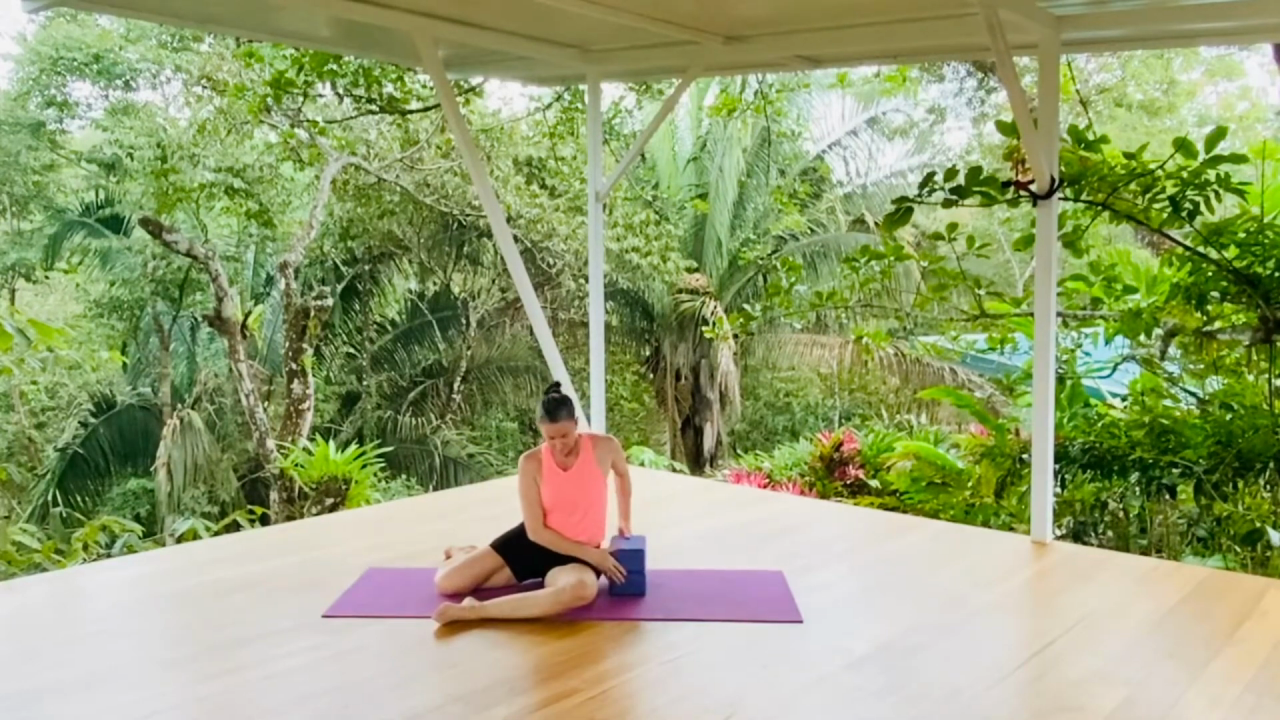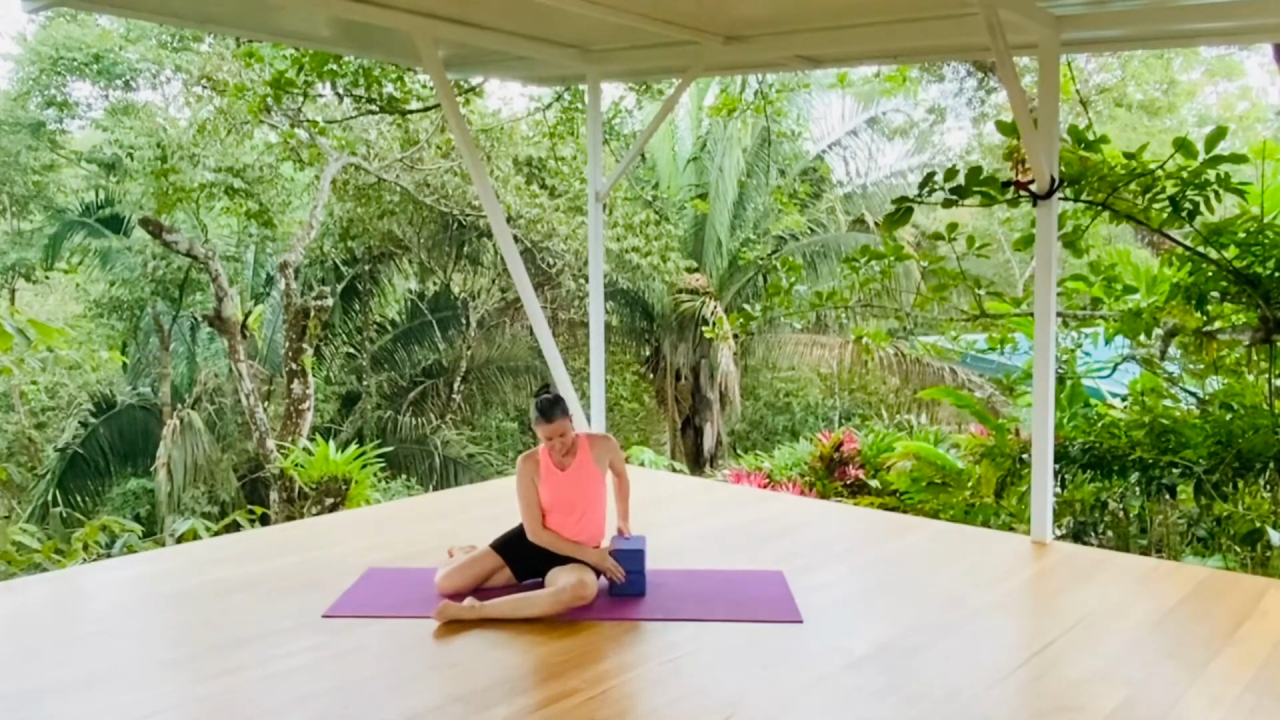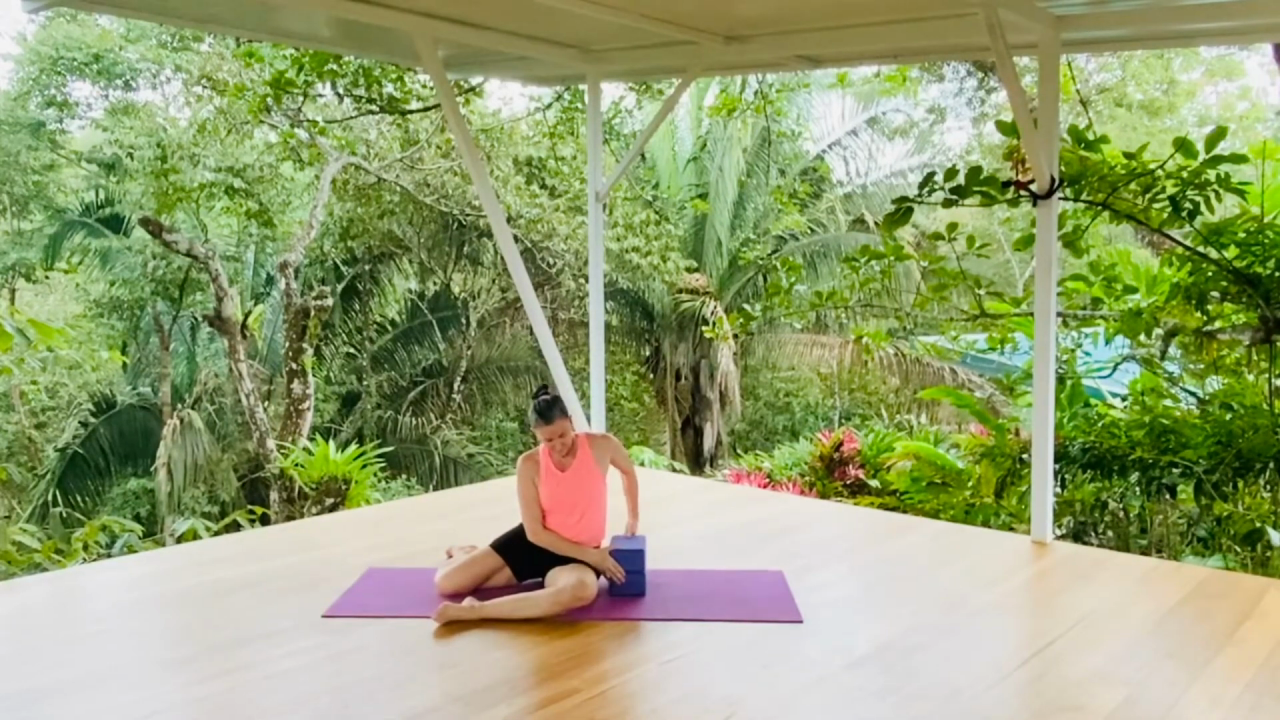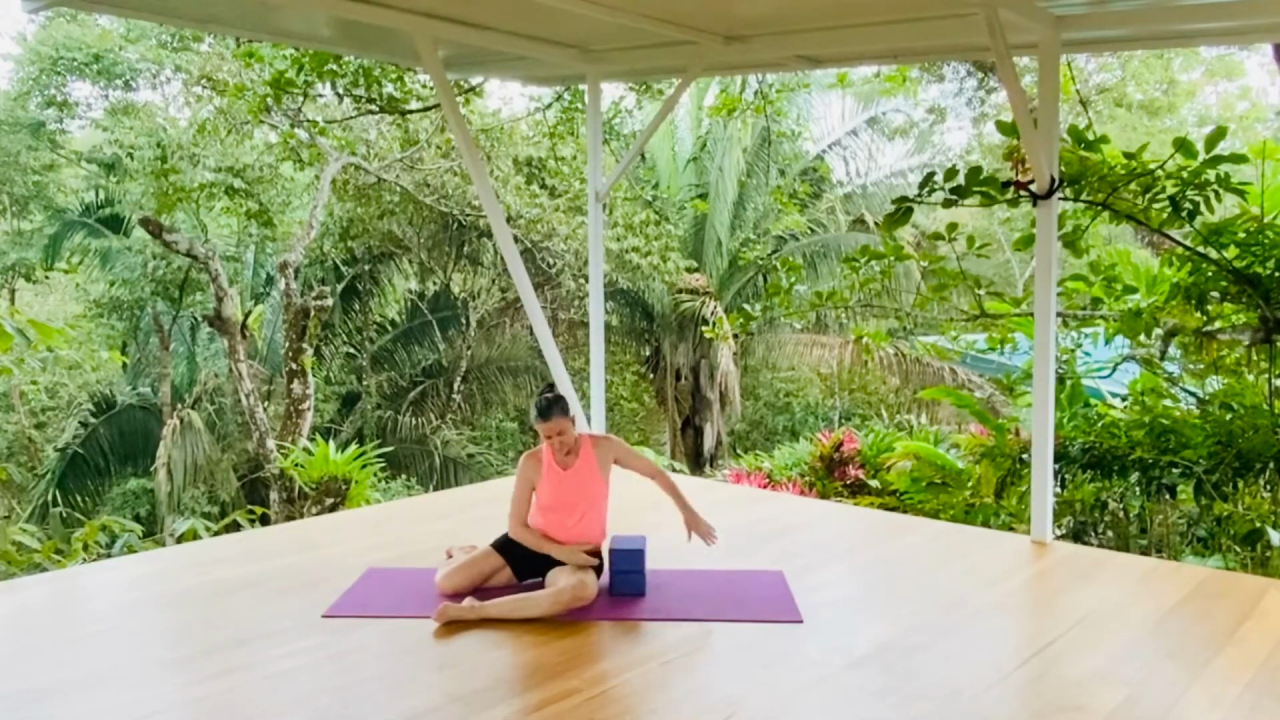
dt=0.4s
person 1, frame 1
left shoulder: (605, 447)
right shoulder: (531, 463)
left elbow: (623, 475)
right elbow: (536, 530)
left wrist: (624, 520)
right wrist: (590, 554)
left hip: (577, 556)
right hip: (532, 542)
left knee: (582, 590)
right knee: (446, 582)
left ankle: (476, 611)
right ankle: (468, 554)
person 1, frame 2
left shoulder: (602, 446)
right shoulder: (529, 464)
left elbow: (620, 475)
right elbow: (535, 531)
left wrist: (623, 520)
right wrist: (589, 554)
left hip: (578, 556)
right hip: (532, 542)
left knee: (582, 589)
right knee: (446, 582)
left ankle: (476, 610)
right ankle: (469, 554)
person 1, frame 3
left shoulder: (601, 445)
right shoulder: (529, 465)
left elbow: (628, 471)
right elbow: (535, 531)
left wrist: (633, 518)
right wrist: (590, 555)
left hip: (580, 555)
right hip: (533, 542)
left knee: (582, 589)
right knee: (446, 582)
left ankle: (476, 610)
right ankle: (468, 554)
person 1, frame 4
left shoulder: (604, 447)
right shoulder: (532, 462)
left elbow: (657, 474)
right elbow: (516, 526)
left wrist: (689, 513)
right wrist: (557, 551)
left hip: (581, 554)
right hip: (536, 543)
left knee: (581, 590)
right knee: (447, 582)
left ankle: (478, 610)
right ankle: (468, 554)
